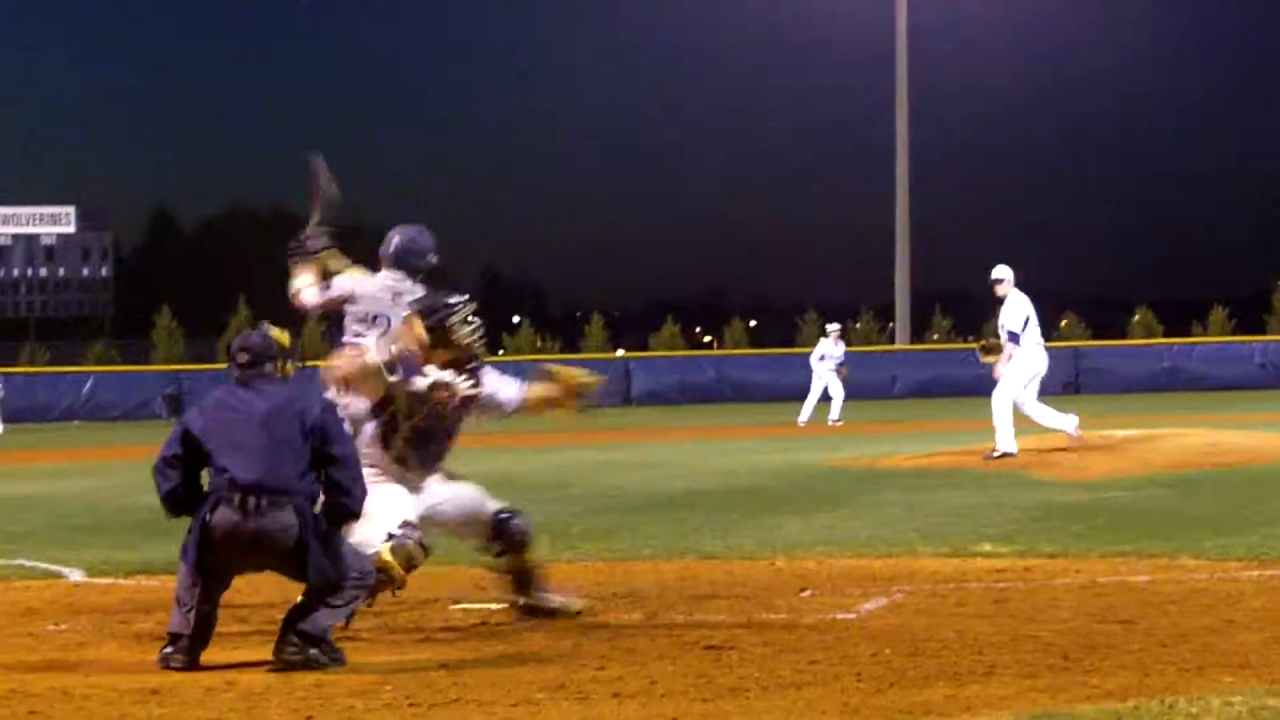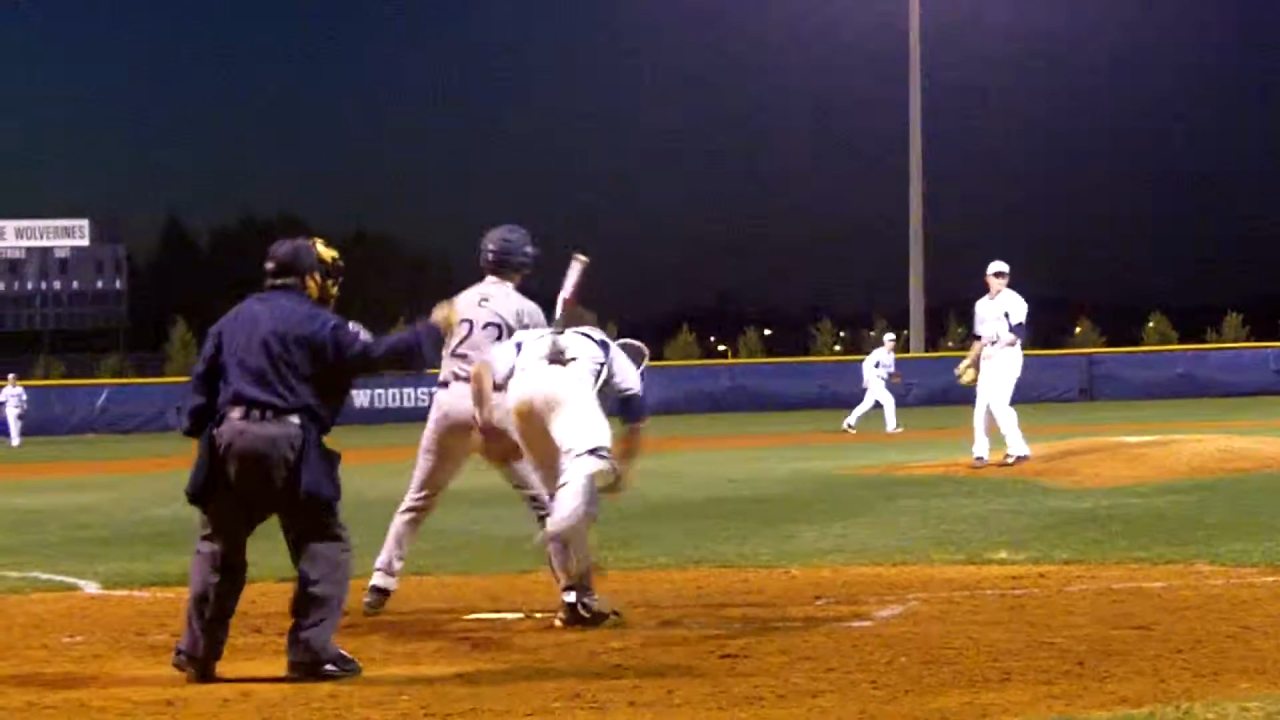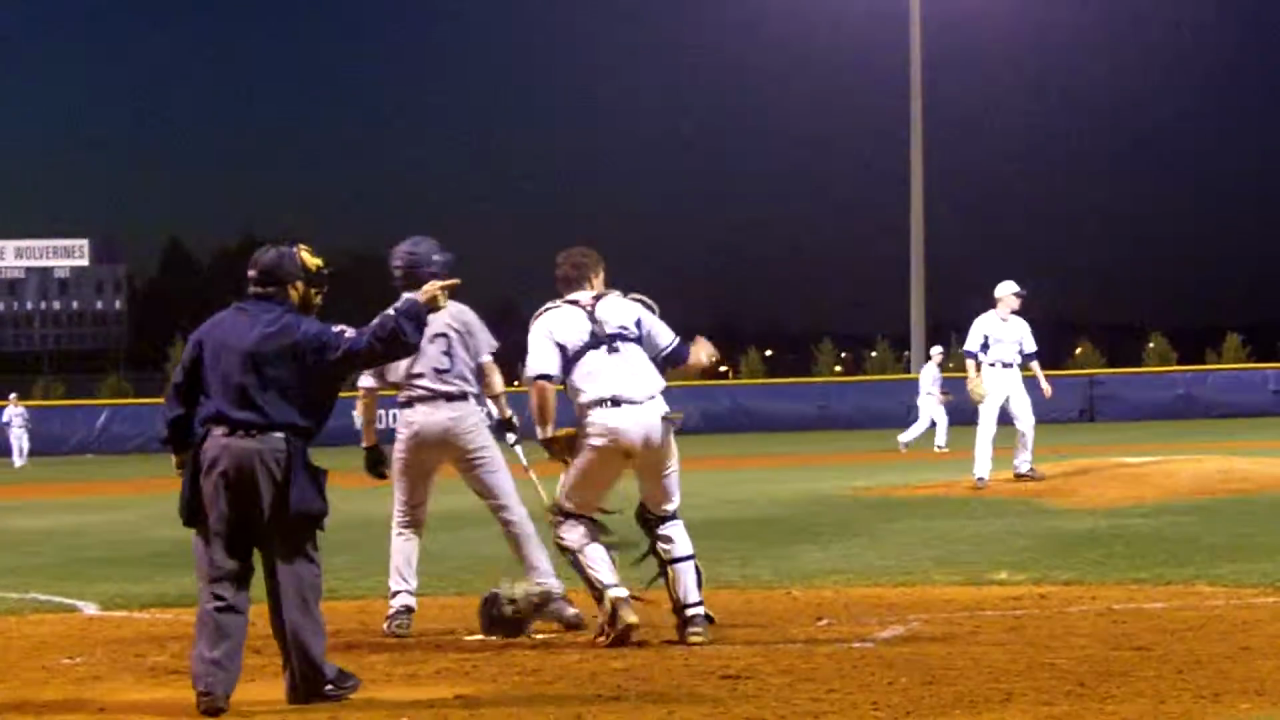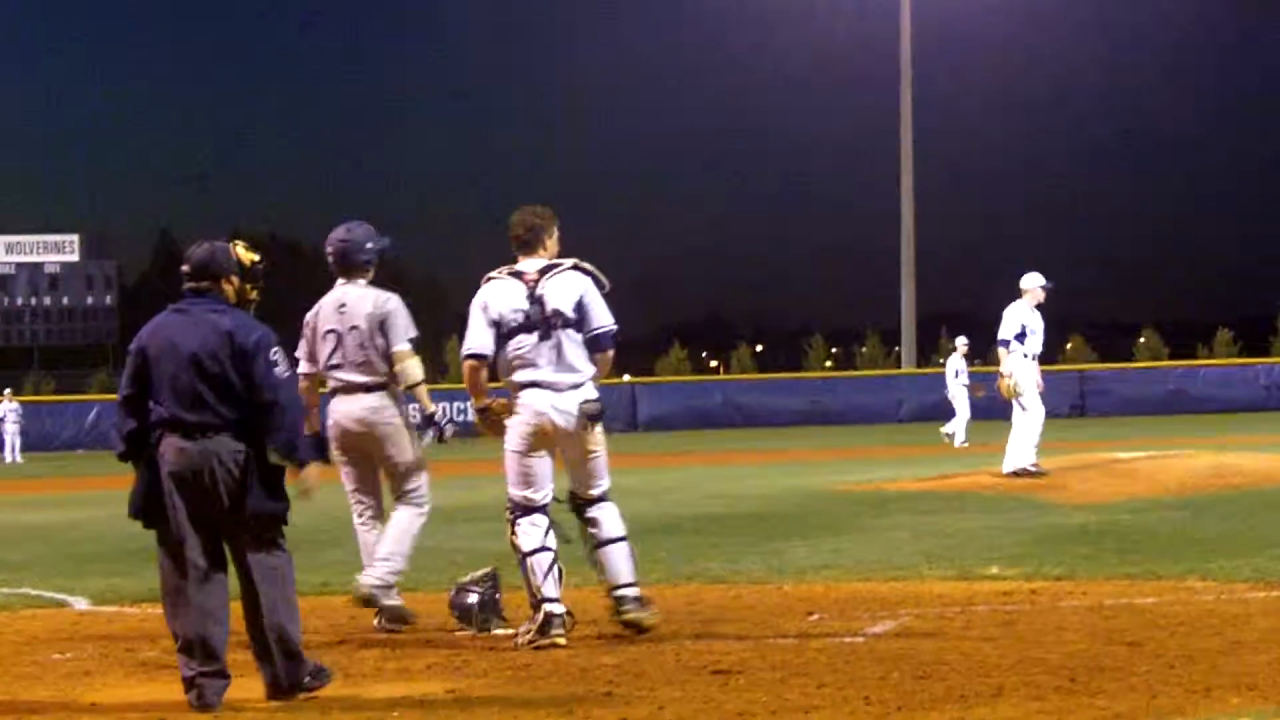
dt=0.5s
person 1, frame 1
left shoulder: (207, 409)
right shoulder: (311, 403)
left elbow: (170, 472)
right elbow: (345, 478)
left wrist: (202, 510)
right wrist: (327, 524)
left hip: (225, 527)
right hip: (286, 526)
left knee: (200, 547)
right knee: (356, 570)
left ankle: (183, 643)
right ankle: (303, 638)
person 1, frame 2
left shoulder: (234, 318)
right shoulder: (319, 324)
left elbow: (202, 381)
right elbow: (379, 354)
left wrist: (201, 432)
right wrist: (432, 328)
left hip: (231, 435)
right hip: (289, 440)
left knee: (217, 546)
right knee: (321, 547)
left ankle: (198, 654)
right ankle: (311, 654)
person 1, frame 3
left shoulder: (212, 328)
right shoulder: (302, 334)
left elbow: (181, 391)
right elbow: (369, 344)
left wrist: (181, 444)
right wrist: (417, 306)
left hip: (215, 452)
right hip: (275, 456)
left knee: (221, 573)
right knee: (292, 567)
right ankle: (310, 677)
person 1, frame 4
left shoulder: (151, 333)
right shoulder: (248, 333)
left elbow: (131, 404)
right elbow: (278, 404)
left wrist: (139, 457)
right wrist: (298, 460)
left hip: (171, 459)
right hip: (232, 456)
left knee: (189, 572)
right knee: (264, 564)
left ankle: (204, 681)
right ankle: (288, 671)
person 2, frame 1
left shoulder: (472, 376)
right shoulder: (387, 353)
left elbow: (525, 398)
right elbow: (340, 376)
left wrist: (563, 389)
left hip: (426, 482)
right hip: (378, 478)
left knee: (509, 527)
right knee: (400, 552)
left ankle: (528, 594)
person 2, frame 2
left shoulder: (524, 340)
right shoulder: (604, 345)
left elbow: (482, 370)
right elbow: (634, 409)
left wrist: (486, 419)
right wrist: (625, 459)
left hip: (520, 392)
right hip: (566, 382)
left knee: (562, 489)
right knee: (589, 465)
left ankle: (578, 601)
person 2, frame 3
left shoulder: (548, 321)
right shoulder: (627, 307)
left elbow: (541, 383)
right elbow: (679, 356)
left wrist: (546, 433)
right wrist: (701, 355)
left hip: (604, 425)
right hip: (652, 418)
left knee: (571, 519)
right knee: (662, 518)
left ankle: (615, 601)
right ankle: (693, 616)
person 2, frame 4
left shoulder: (491, 292)
right shoulder: (577, 280)
left elbow: (475, 362)
right elbow: (606, 349)
left wrist: (482, 404)
left hip: (527, 407)
right hip: (580, 404)
left knee: (528, 513)
right knee: (596, 502)
left ankle: (549, 616)
right ankle: (625, 596)
person 3, frame 1
left shoulder: (356, 285)
right shoulder: (418, 297)
left elbow: (306, 299)
left wrist: (308, 265)
left hip: (349, 396)
right hip: (393, 401)
person 3, frame 2
left shoulder: (462, 300)
right shoulder: (527, 310)
left hip: (448, 399)
left knee: (418, 500)
right knee: (541, 494)
left ankle: (381, 584)
person 3, frame 3
right shoulder: (458, 313)
left elbow: (367, 391)
right elbow: (488, 368)
left wrist: (370, 445)
right wrist: (505, 414)
left hip: (414, 420)
right hip: (462, 416)
left knee: (407, 521)
right knee: (509, 508)
left ankle: (400, 606)
right ankle: (550, 595)
person 3, frame 4
left shoulder: (318, 311)
right shoulder: (384, 302)
left elbow: (307, 376)
right elbow: (404, 360)
left wrist: (313, 429)
right wrist: (427, 407)
left hip: (338, 410)
right hip: (378, 405)
left knee: (366, 510)
right knee: (413, 498)
left ankle: (387, 603)
right ankle: (377, 581)
person 4, frame 1
left shoulder: (1015, 303)
right shoulder: (1014, 302)
left elbow: (1014, 338)
left wrist: (1001, 363)
right wrist: (999, 349)
left hip: (1027, 356)
right hip: (1034, 356)
left knee: (1001, 397)
right knee: (1026, 403)
left ankle: (1005, 446)
right ankle: (1068, 424)
person 4, frame 2
left shoulder: (1013, 299)
right shoulder: (981, 304)
left elbow: (1017, 331)
left wrist: (996, 348)
right wrist: (970, 359)
left hip: (1008, 356)
right hip: (988, 357)
left knee: (998, 403)
right knee: (982, 404)
left ankle: (1018, 450)
right ankle: (981, 453)
person 4, frame 3
left shoulder: (1020, 324)
right shoulder: (983, 321)
left elbow: (1030, 354)
right elbow: (970, 352)
left wrist: (1042, 380)
right wrist: (972, 377)
left hip: (1013, 376)
right hip: (991, 376)
left knee: (1026, 422)
right knee: (987, 426)
left ankle: (1023, 467)
right ankle: (981, 474)
person 4, frame 4
left shoulder: (1036, 315)
right shoulder: (1015, 310)
right elbow: (1003, 341)
left wrist: (1037, 374)
right wrist: (1005, 365)
left hip: (1028, 368)
right hip: (1016, 366)
left knee: (1022, 416)
right knee: (1035, 411)
left ankle: (1012, 465)
right ankle: (1024, 460)
